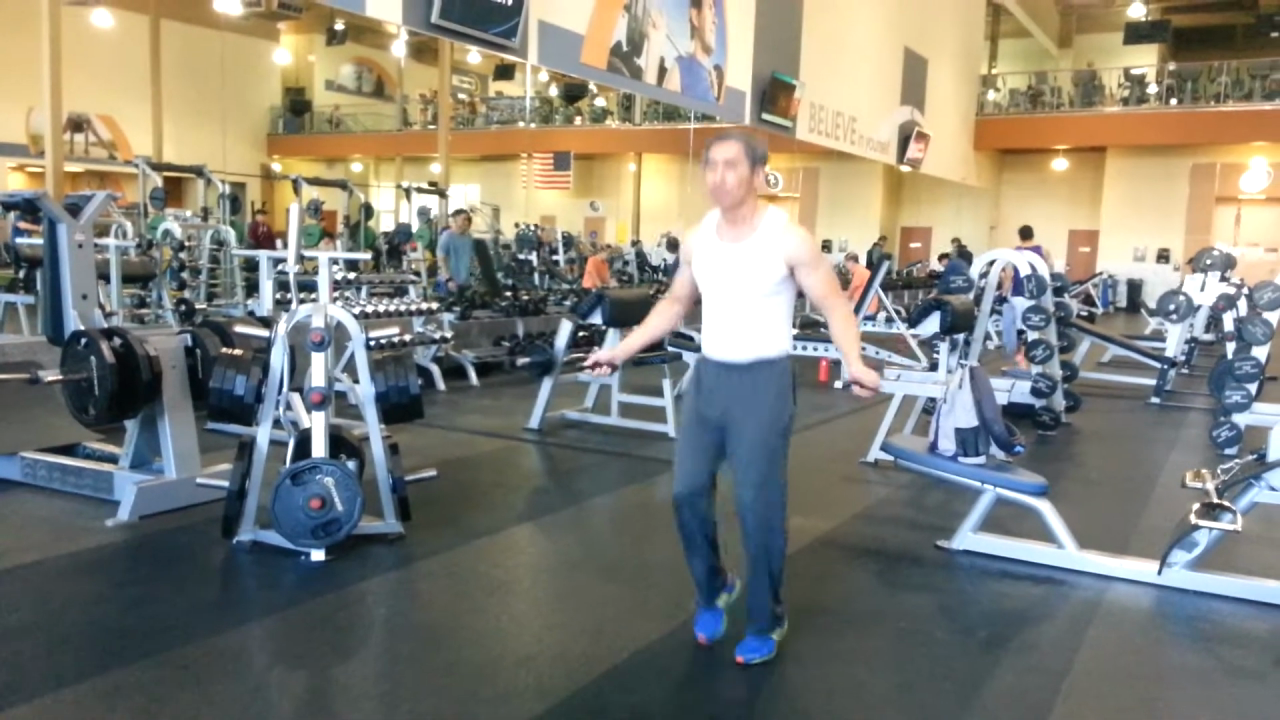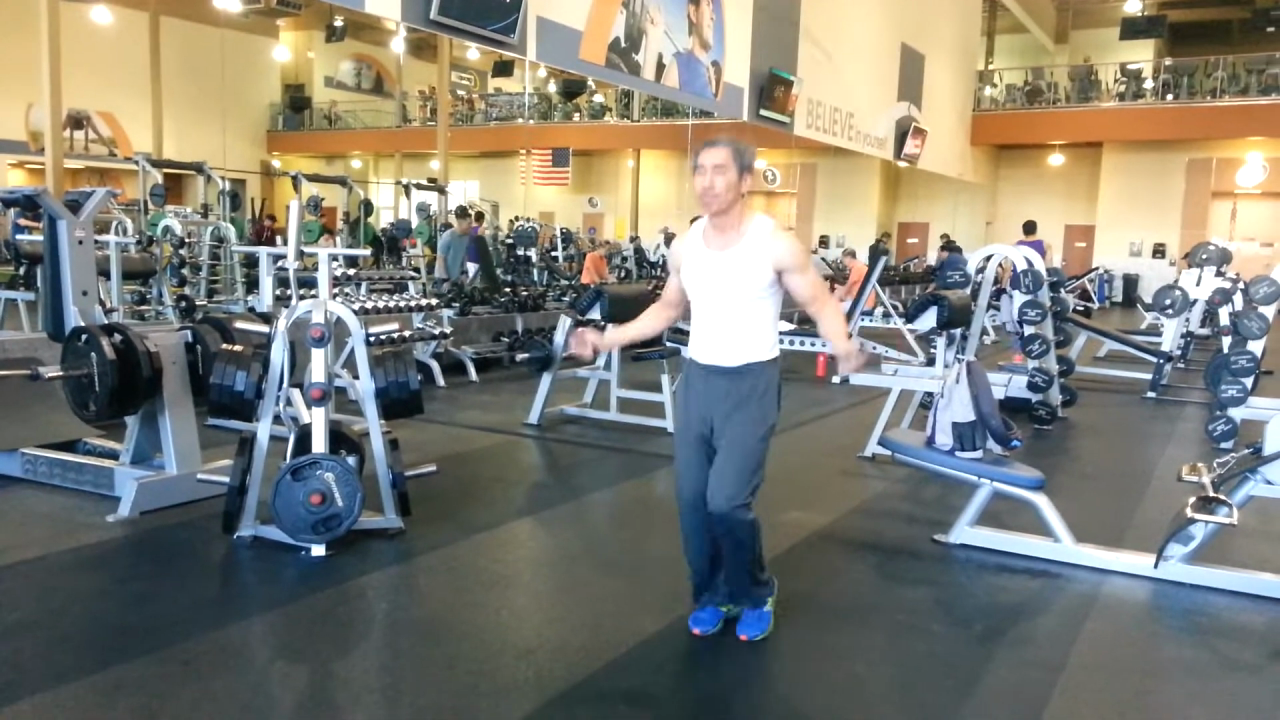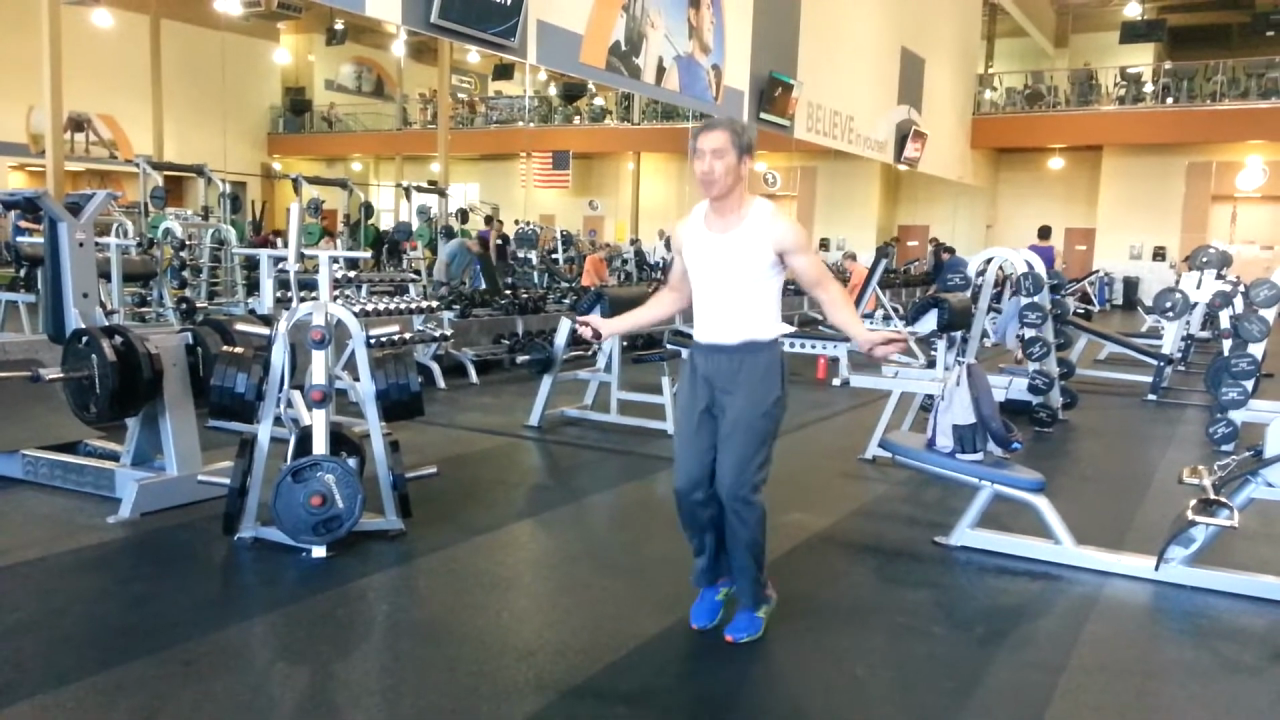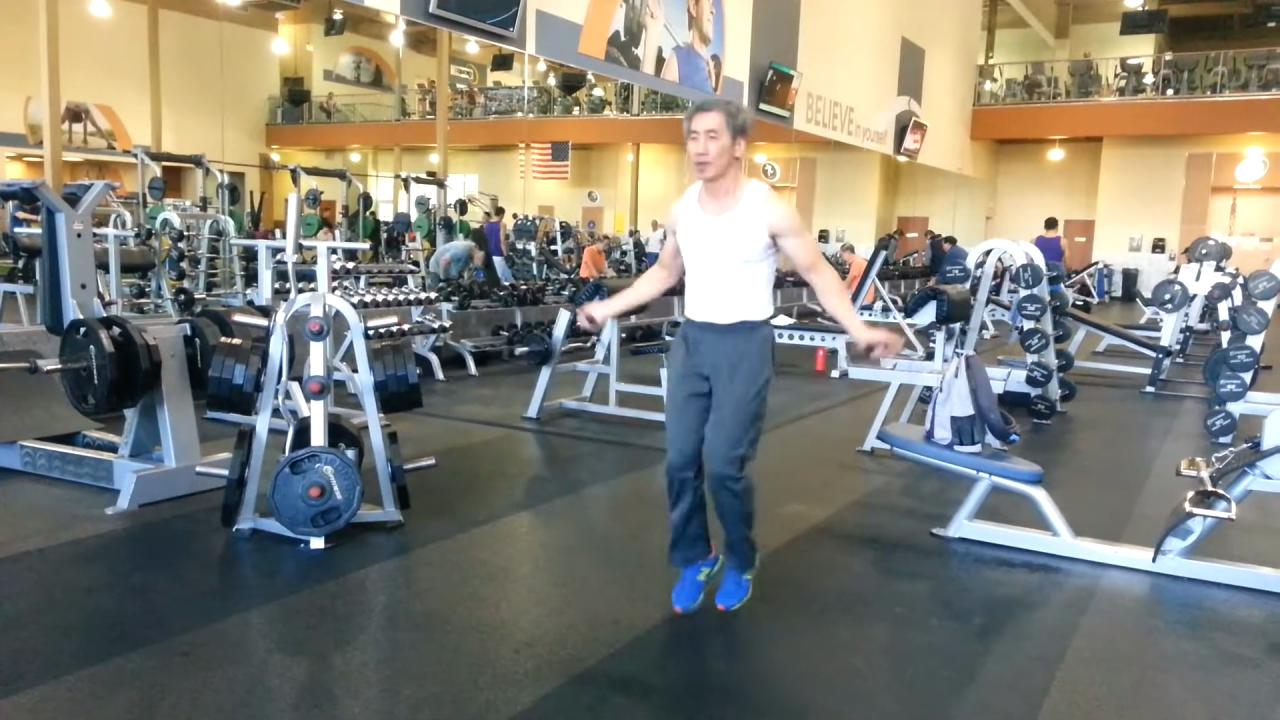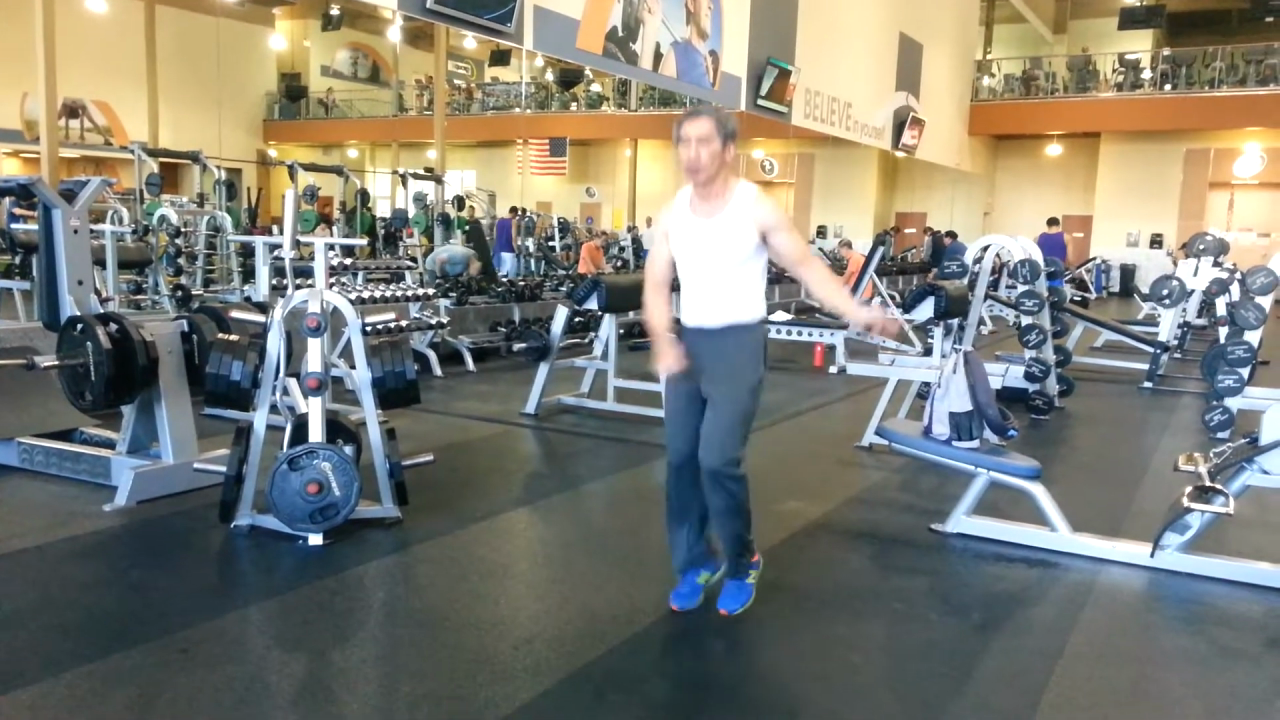
dt=0.3s
person 1, frame 1
left shoulder: (789, 238)
right shoulder: (696, 239)
left elbow: (832, 304)
right elbow: (676, 303)
left wrist: (854, 362)
right wrist: (622, 350)
left hip: (764, 380)
right hip: (709, 377)
left knee: (759, 508)
right knee: (688, 494)
left ankle: (766, 622)
right ankle: (713, 590)
person 1, frame 2
left shoulder: (777, 245)
right shoulder: (685, 245)
left elbow: (819, 306)
right elbow: (669, 307)
left wrist: (842, 349)
right wrist: (609, 336)
left hip: (751, 384)
right hip: (698, 382)
left knee: (726, 501)
right knee: (693, 501)
left ankle: (757, 592)
right ankle: (713, 597)
person 1, frame 3
left shoulder: (777, 227)
right shoulder: (686, 229)
left elbow: (824, 288)
left wrist: (865, 338)
right wrist: (612, 325)
left hip: (756, 364)
right hip: (702, 363)
left knee: (736, 485)
right knee: (689, 483)
left ankle: (754, 597)
right ankle: (713, 578)
person 1, frame 4
left shoulder: (770, 209)
right shoulder: (682, 209)
left elbow: (816, 271)
right elbow: (666, 269)
left wrist: (858, 329)
right wrist: (608, 308)
left hip: (745, 343)
right hip: (693, 340)
left knee: (723, 462)
right knee: (680, 459)
left ankle: (738, 564)
right ankle: (693, 560)
person 1, frame 5
left shoulder: (758, 207)
right shoulder: (672, 214)
left elbow: (808, 269)
right elbow: (655, 287)
left wrist: (859, 312)
right wrist: (662, 339)
left hip: (738, 344)
right hip: (689, 343)
left knee: (717, 459)
right knee: (681, 462)
left ankle: (740, 565)
right ankle: (695, 564)
